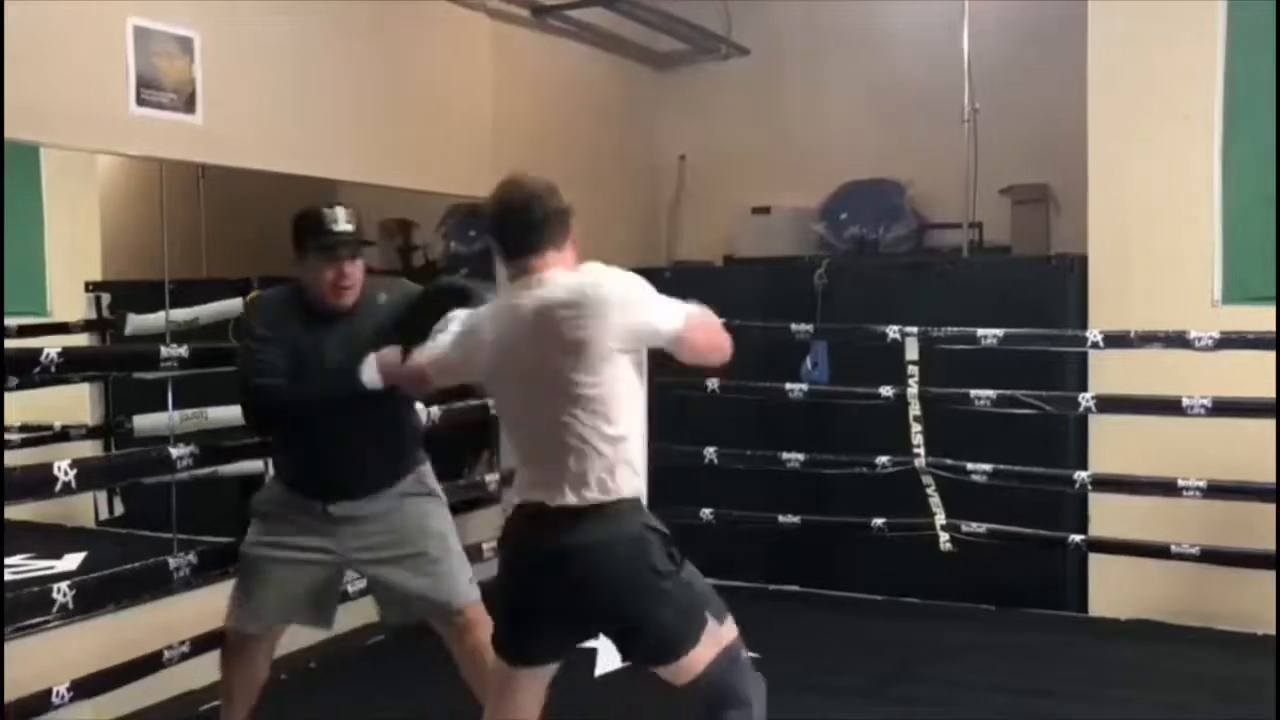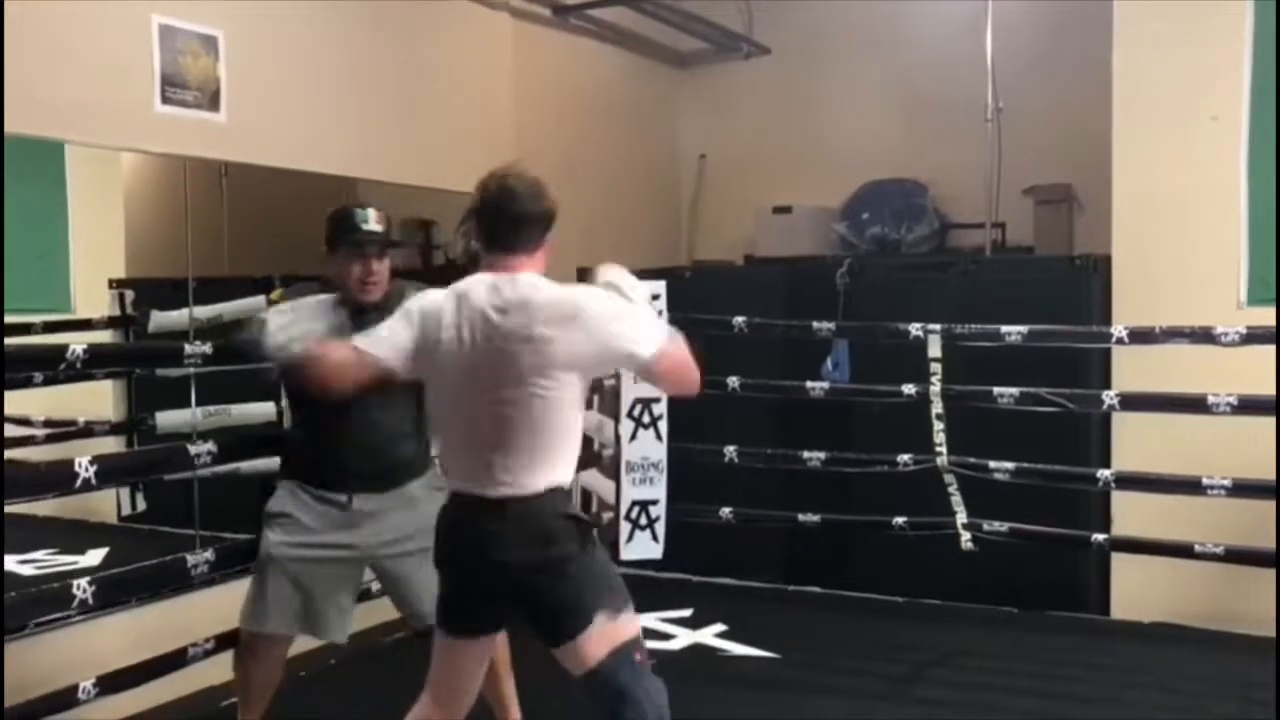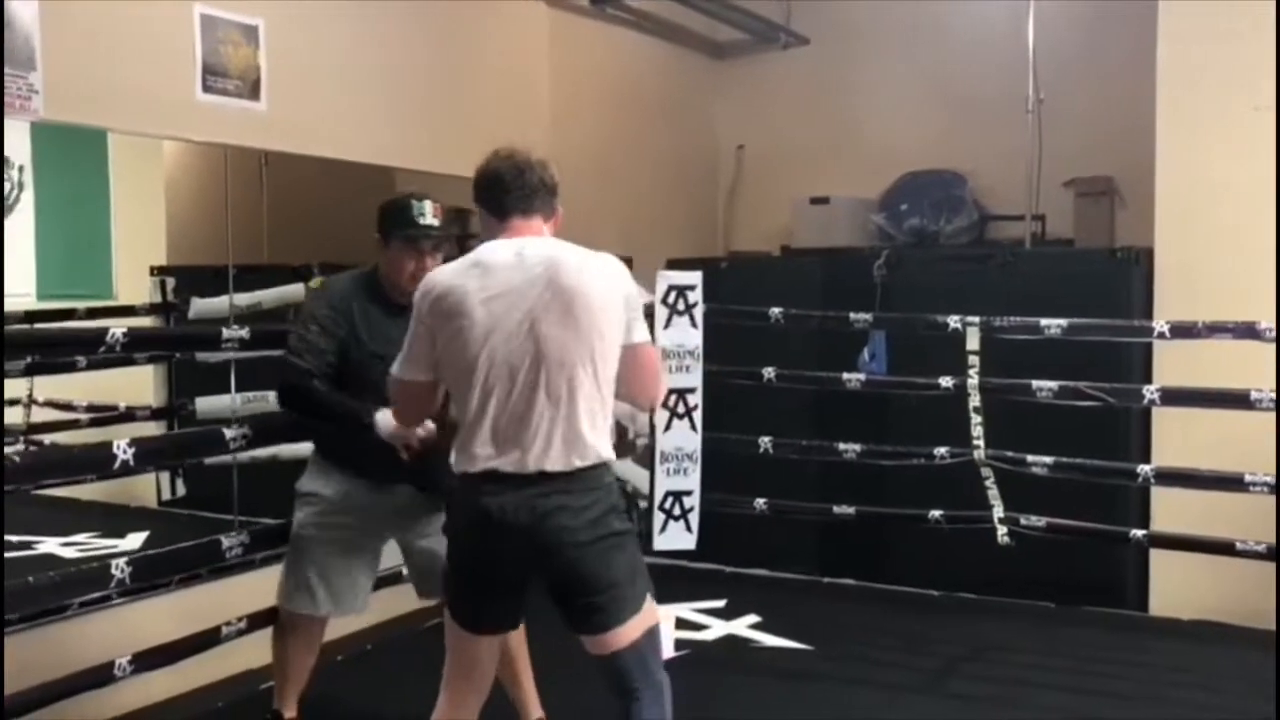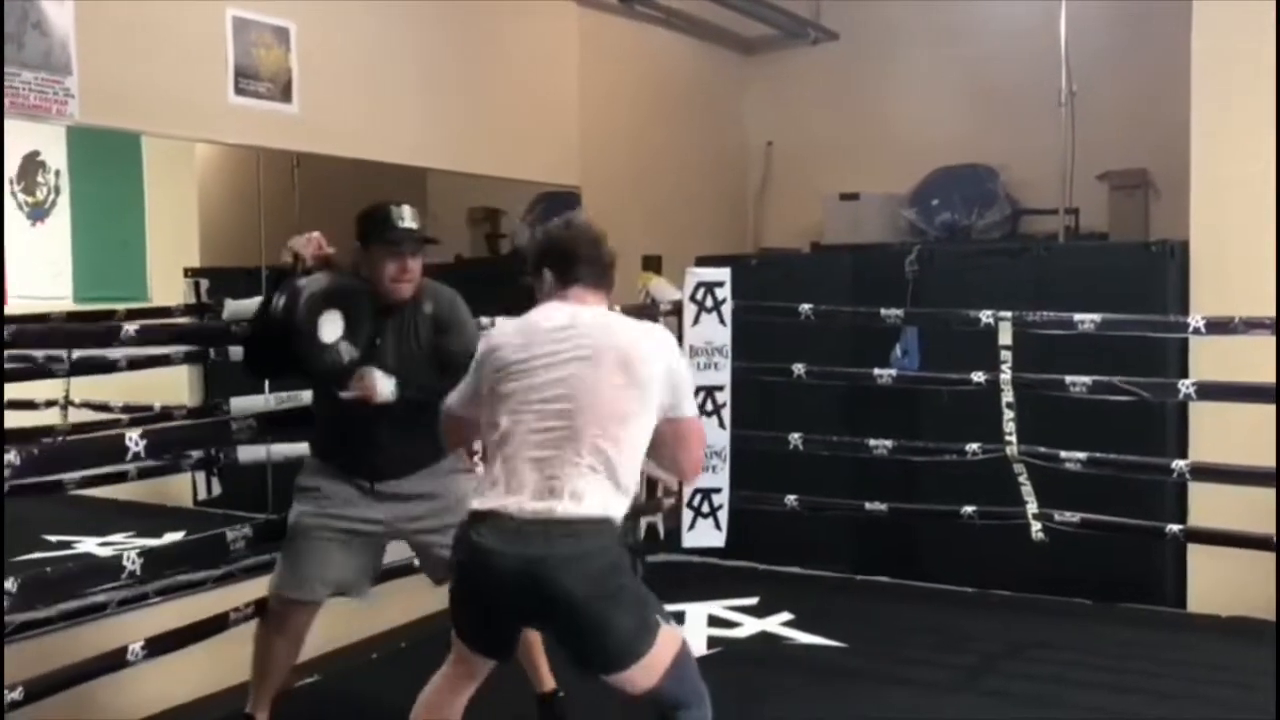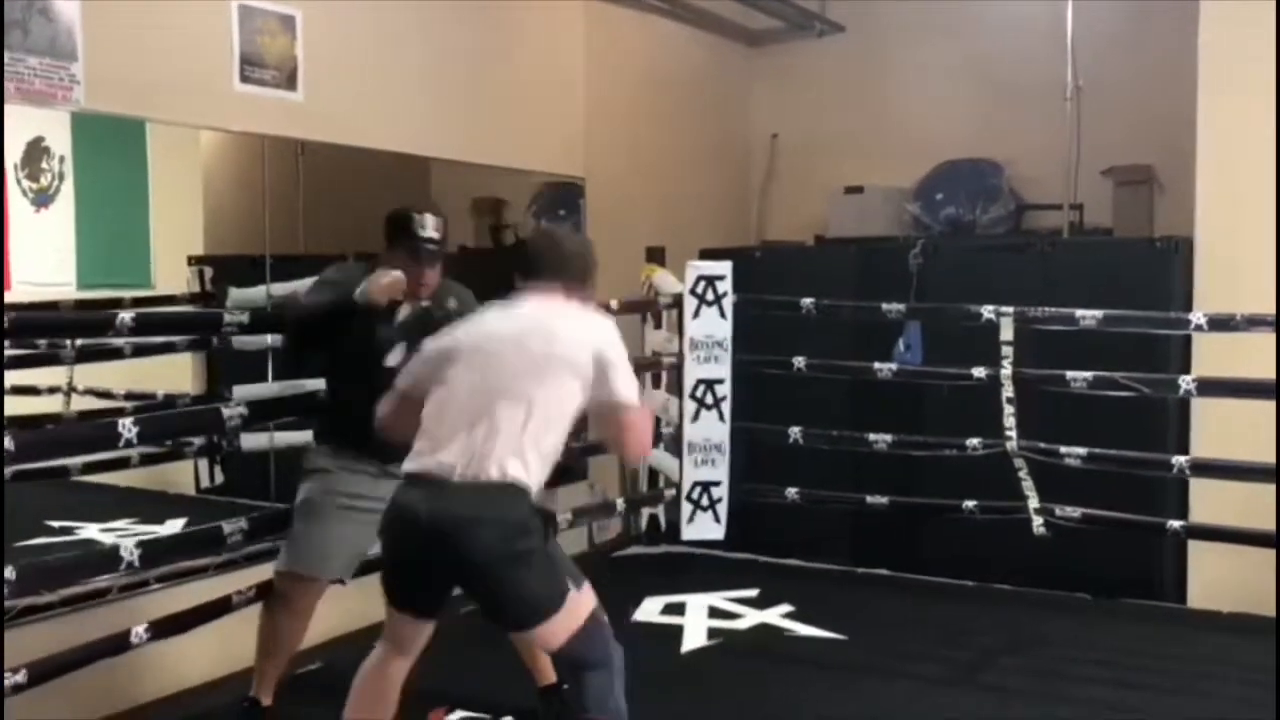
dt=1s
person 1, frame 1
left shoulder: (481, 327)
right shoulder: (606, 291)
left elbow: (413, 374)
right elbow: (715, 347)
left wrist: (382, 366)
left hip: (535, 543)
right hip: (615, 539)
person 1, frame 2
left shoulder: (435, 310)
right shoulder: (577, 308)
left elbow: (338, 373)
right elbow: (685, 380)
left wrist: (294, 345)
right wrist: (636, 302)
left hip: (470, 528)
right hip: (545, 530)
person 1, frame 3
left shoulder: (443, 288)
right shoulder: (606, 274)
left elbow: (408, 413)
right elbow: (648, 393)
left hip: (486, 507)
right hip: (581, 503)
person 1, frame 4
left shoulder: (501, 341)
right shoulder: (653, 345)
left elbow: (452, 432)
right elbow: (688, 465)
left hip: (489, 546)
right hip: (583, 555)
left knee: (462, 669)
person 1, frame 5
left shoulder: (461, 332)
right shoulder: (590, 330)
left elbow: (390, 421)
right elbow: (635, 446)
right wrist: (591, 390)
left hip: (413, 512)
right hip: (493, 517)
left knee: (395, 646)
right knee: (595, 656)
person 2, frame 1
left shoulder: (397, 300)
right shoulder: (270, 313)
right elbow: (266, 412)
right wrist: (362, 377)
left hip: (395, 493)
right hip: (300, 502)
left knee: (461, 613)
right knee: (248, 629)
person 2, frame 2
left shoulder: (421, 304)
right shoulder: (302, 307)
right elbow: (305, 388)
left hip: (408, 494)
right hip: (315, 499)
right knee: (264, 630)
person 2, frame 3
right shoulder: (339, 299)
right elbow: (295, 389)
right wrist: (377, 421)
left hip: (438, 484)
right hip: (344, 482)
right knee: (302, 608)
person 2, frame 4
left shoulder: (440, 304)
right elbow: (261, 362)
left wrist: (394, 388)
left hip: (431, 476)
right hip: (340, 482)
right knee: (289, 603)
person 2, frame 5
left shoulder: (458, 302)
right shoulder: (346, 282)
right elbow: (298, 329)
right wrist: (361, 299)
right hip: (349, 463)
right knee: (296, 583)
